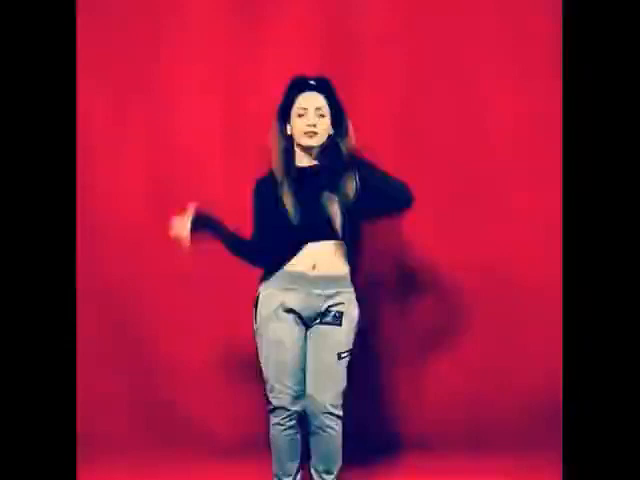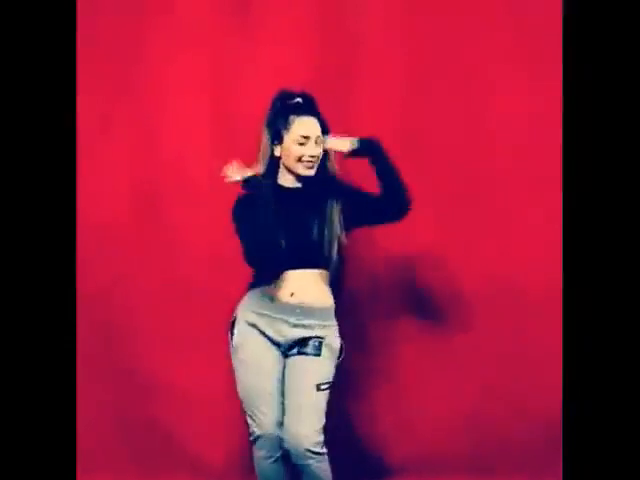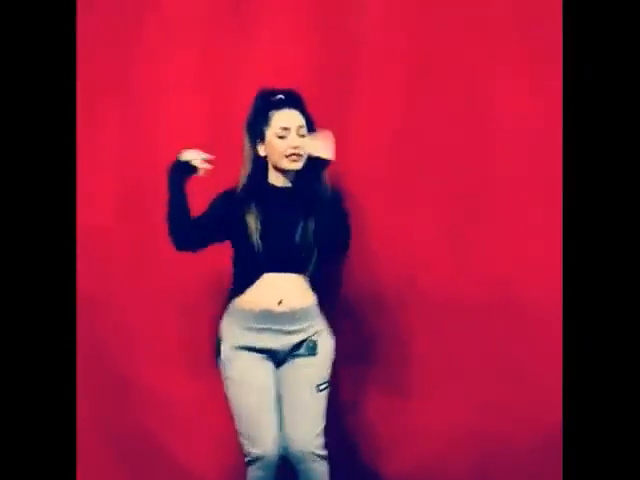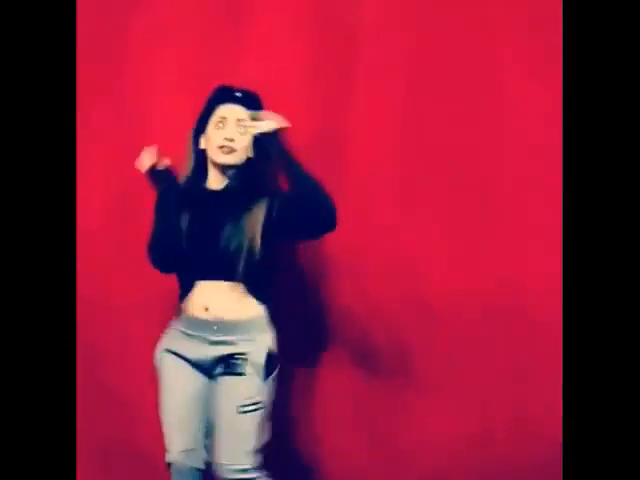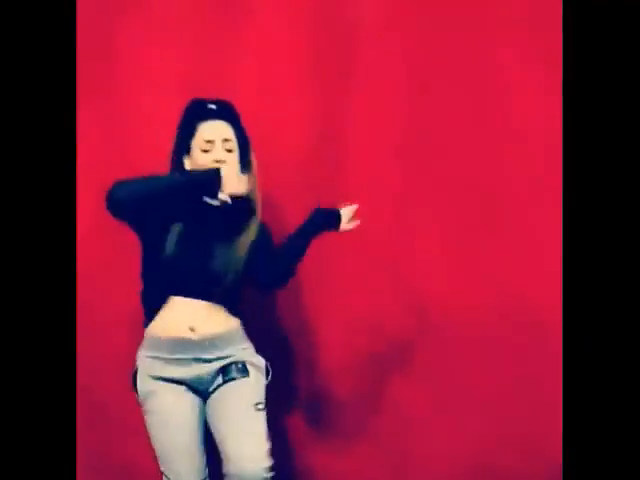
dt=0.7s
person 1, frame 1
left shoulder: (347, 173)
right shoulder: (271, 184)
left elbow: (401, 199)
right elbow: (260, 253)
left wrist: (362, 169)
right wrist: (205, 223)
left hip: (334, 299)
right hip: (282, 297)
left knee: (326, 407)
right knee: (285, 404)
person 1, frame 2
left shoulder: (334, 197)
right shoulder: (253, 203)
left elbow: (398, 205)
right elbow: (260, 258)
left wrist: (368, 150)
right wrist: (257, 187)
left hip: (315, 328)
right hip: (259, 322)
left knee: (305, 439)
right knee: (267, 434)
person 1, frame 3
left shoulder: (317, 199)
right shoulder: (239, 201)
left elbow: (337, 246)
right elbow: (186, 238)
left wrist: (318, 172)
right wrist: (181, 171)
left hip: (304, 332)
right hip: (246, 335)
left knee: (308, 447)
right knee: (261, 448)
person 1, frame 4
left shoulder: (265, 202)
right shoulder: (179, 199)
left elbow: (321, 219)
right elbow: (164, 258)
left wrist: (280, 149)
right wrist: (164, 185)
left hip: (245, 343)
right hip: (185, 340)
person 1, frame 5
left shoulder: (246, 222)
right shoulder: (167, 210)
left elbow: (268, 277)
right elbow: (118, 197)
left wrist: (315, 225)
right wrist: (205, 181)
left hip: (228, 358)
right hip: (164, 364)
